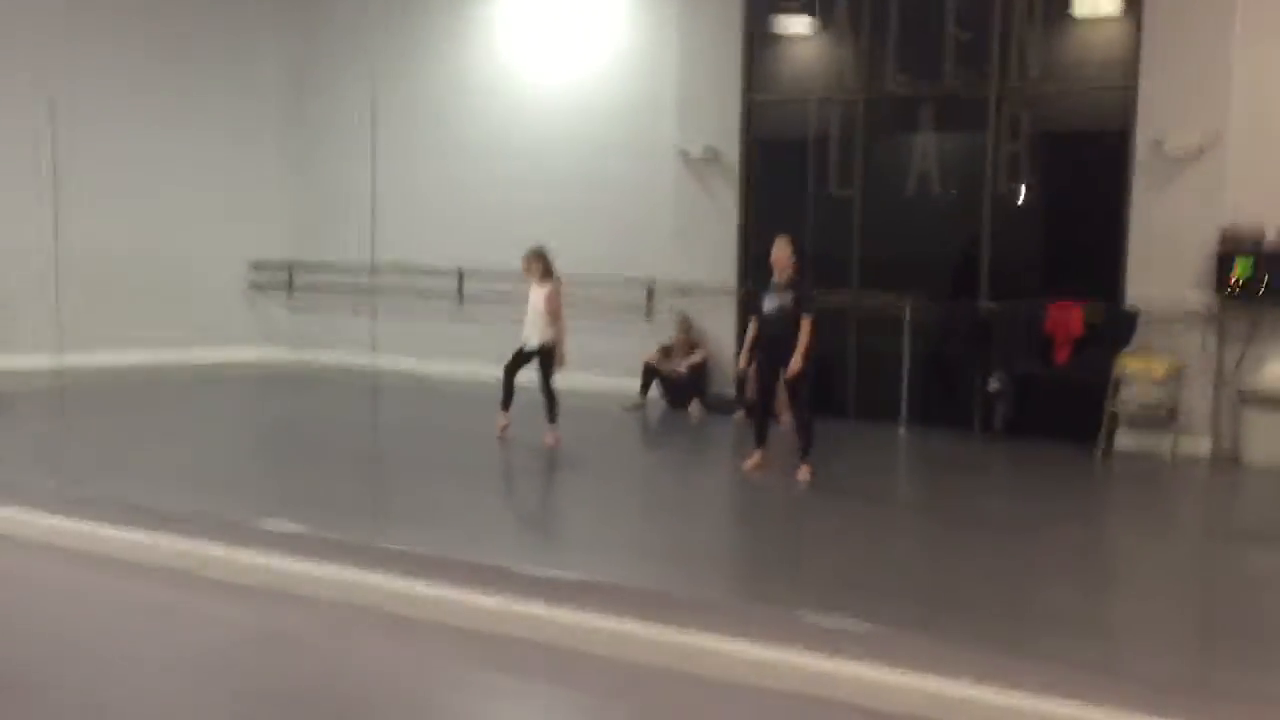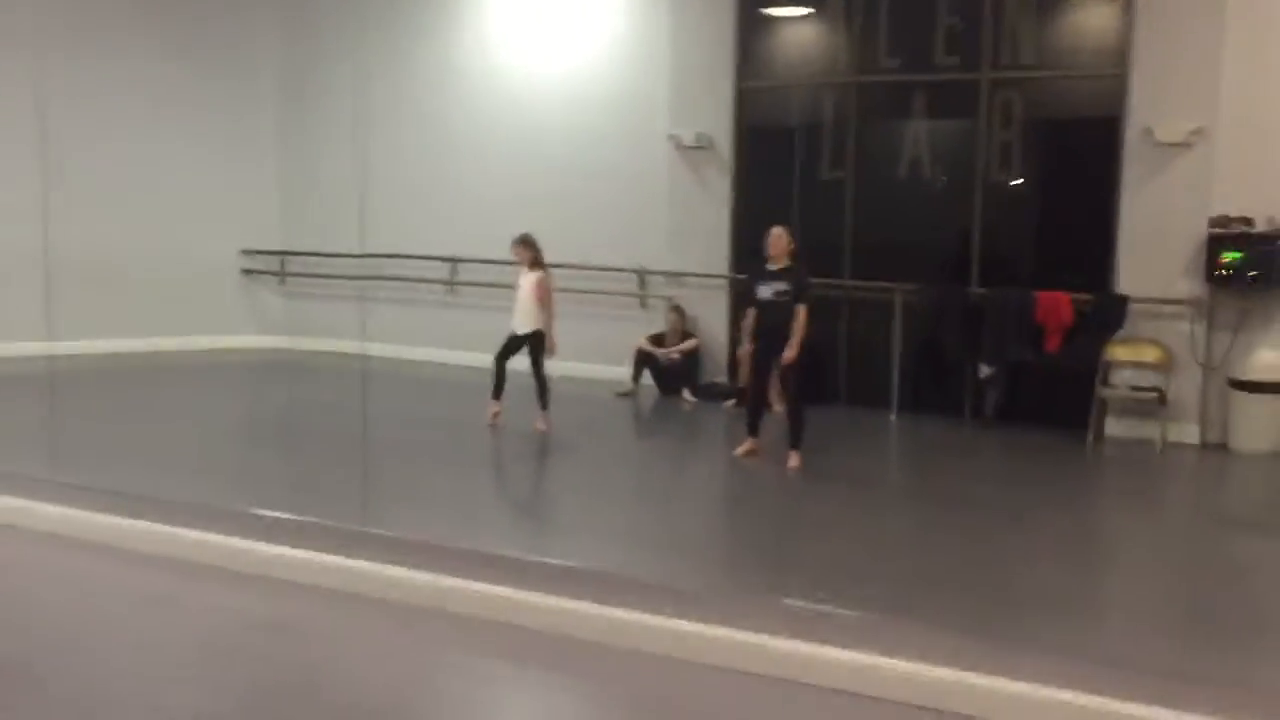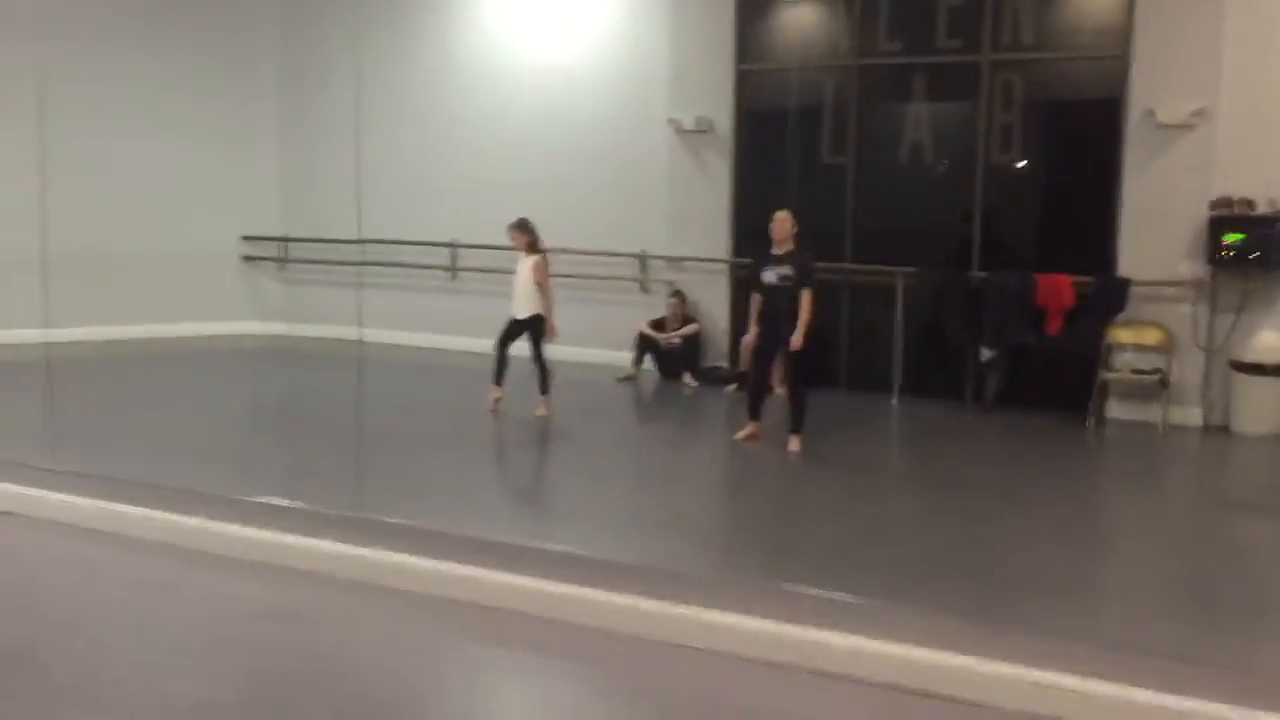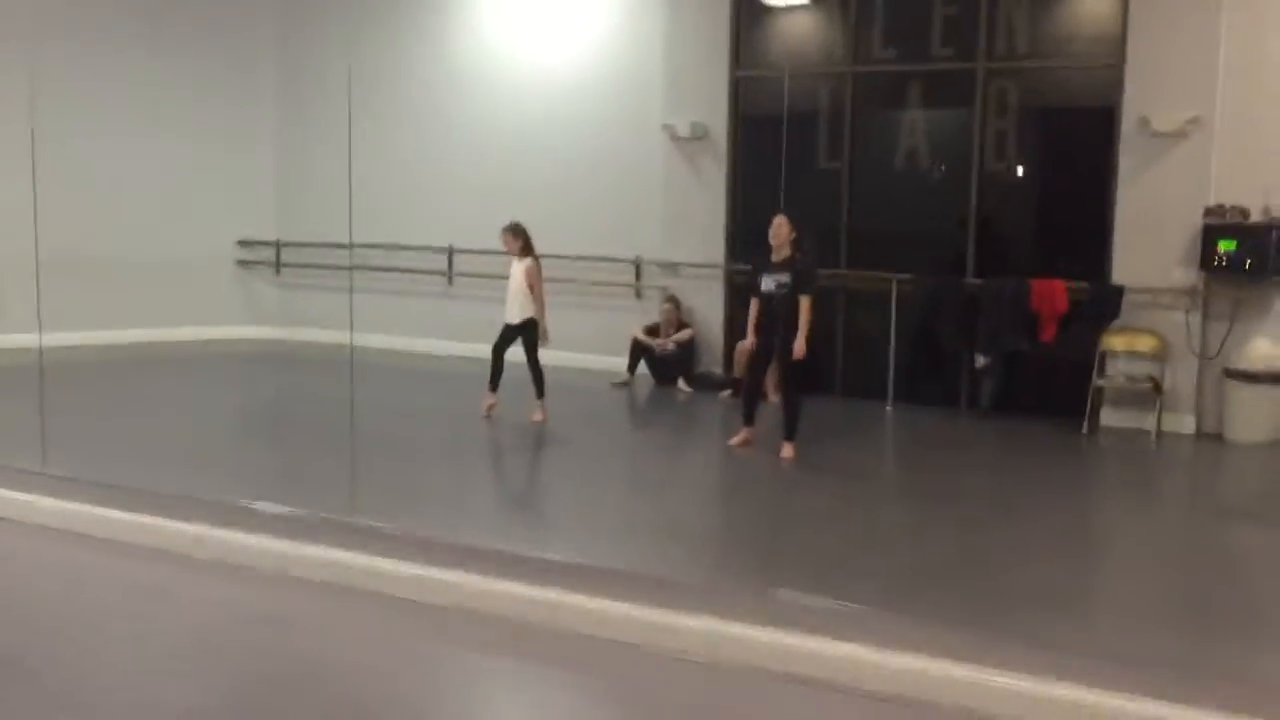
dt=0.1s
person 1, frame 1
left shoulder: (799, 288)
right shoulder: (765, 288)
left elbow: (806, 324)
right elbow: (755, 322)
left wrist: (798, 356)
right wrist: (745, 352)
left hip: (792, 354)
right hip: (767, 353)
left knee: (799, 406)
right knee: (762, 401)
left ankle: (804, 462)
right ankle: (758, 452)
person 1, frame 2
left shoulder: (796, 276)
right shoulder: (758, 276)
left elbow: (801, 312)
right elbow: (751, 311)
left wrist: (793, 344)
right wrist: (745, 341)
left hip: (787, 343)
right hip: (762, 341)
left knee: (791, 394)
right knee: (755, 389)
left ankle: (794, 450)
right ankle: (752, 440)
person 1, frame 3
left shoulder: (801, 260)
right shoulder: (763, 261)
left elbow: (806, 297)
right elbow: (757, 296)
left wrist: (800, 330)
right wrist: (753, 325)
left hip: (791, 328)
right hip: (767, 326)
left knee: (794, 379)
right knee: (757, 374)
left ankle: (795, 434)
right ankle: (753, 424)
person 1, frame 4
left shoulder: (799, 266)
right shoulder: (762, 266)
left elbow: (805, 303)
right elbow: (755, 301)
left wrist: (801, 338)
right wrist: (750, 332)
left hip: (788, 335)
right hip: (764, 332)
left knee: (788, 386)
right knee: (752, 379)
left ankle: (788, 441)
right ankle: (747, 430)
person 2, frame 1
left shoulder: (551, 289)
right shoulder: (534, 286)
left elbow: (558, 321)
left wrist: (559, 350)
left hip: (545, 344)
right hip: (529, 341)
left knee: (545, 384)
right knee: (509, 370)
left ankle: (552, 428)
right ankle: (504, 415)
person 2, frame 2
left shoulder: (540, 277)
right shoulder: (523, 273)
left elbow: (548, 308)
left wrist: (549, 337)
left hip: (535, 332)
right hip: (519, 329)
left knee: (537, 371)
right knee: (500, 358)
left ankle: (543, 416)
right ankle: (496, 403)
person 2, frame 3
left shoulder: (537, 261)
right shoulder: (521, 258)
left elbow: (546, 292)
left wrist: (549, 321)
left hip: (535, 316)
right hip: (519, 314)
left knee: (537, 355)
right knee: (501, 344)
left ankle: (544, 400)
right ankle: (497, 389)
person 2, frame 4
left shoulder: (530, 265)
right shoulder: (514, 262)
left elbow: (539, 297)
left wrist: (542, 325)
left hip: (528, 321)
right hip: (512, 320)
left knee: (532, 360)
right knee: (497, 351)
left ankle: (540, 405)
right ankle: (492, 395)
